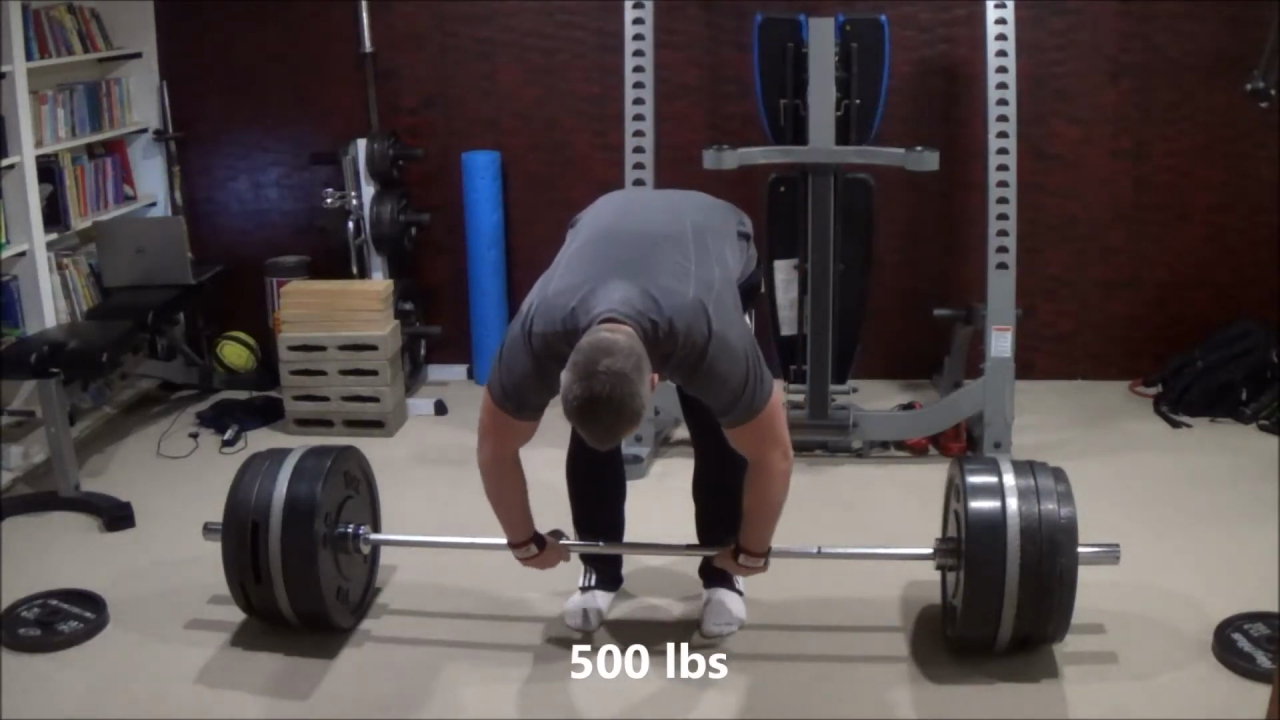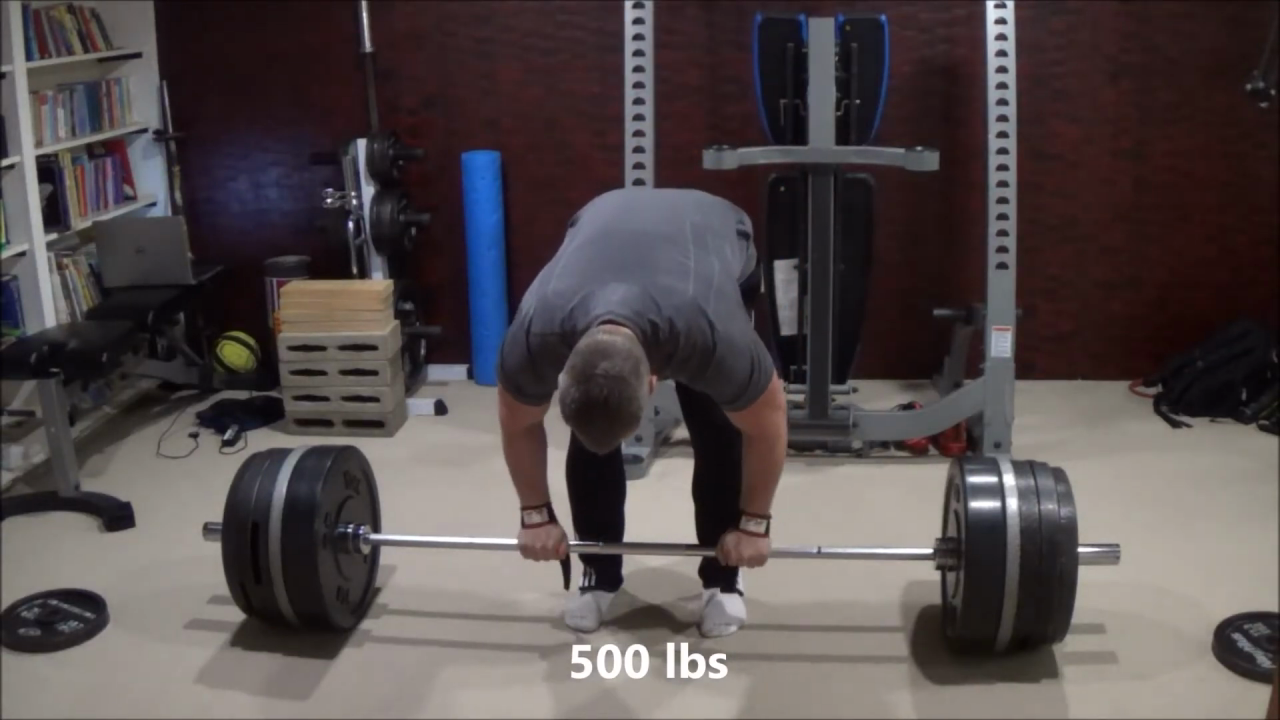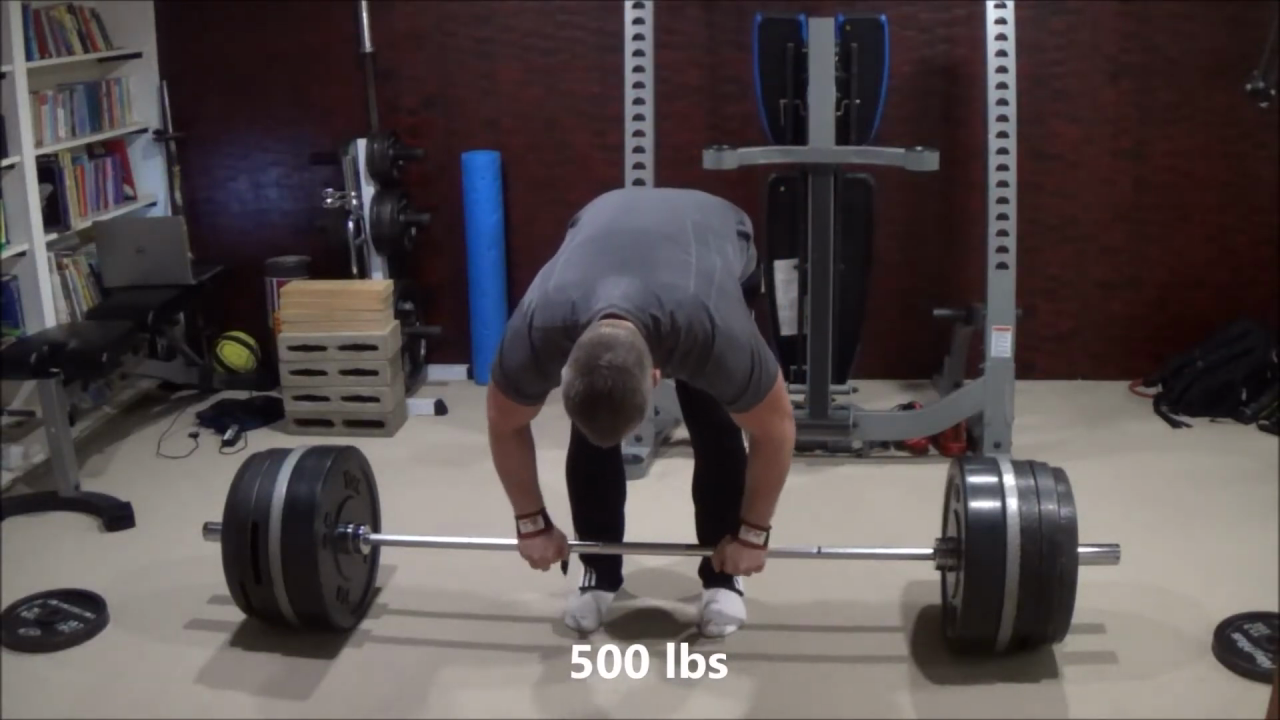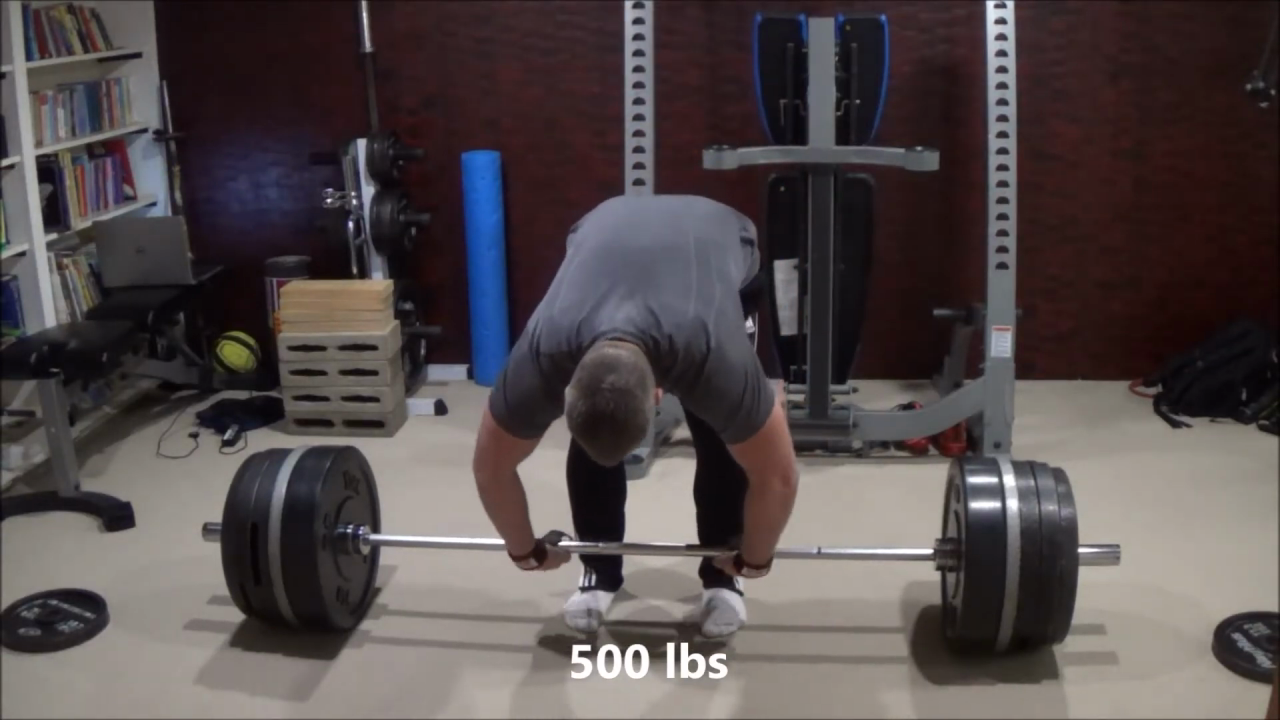
dt=0.4s
person 1, frame 1
left shoulder: (714, 341)
right shoulder: (537, 339)
left elbow: (771, 455)
right elbow: (496, 449)
left wrist: (751, 553)
right wrist: (526, 545)
left knee: (716, 430)
right knee: (589, 436)
left ankle: (719, 575)
right ankle: (599, 569)
person 1, frame 2
left shoulder: (714, 338)
right shoulder: (535, 335)
left elbow: (768, 425)
right elbow: (519, 424)
left wrist: (753, 523)
right wrist: (536, 515)
left knee: (716, 427)
right knee: (587, 435)
left ankle: (721, 573)
right ankle: (598, 569)
person 1, frame 3
left shoulder: (716, 334)
right shoulder: (536, 331)
left elbow: (776, 431)
right elbow: (505, 425)
left wrist: (752, 533)
right wrist: (532, 523)
left knee: (715, 428)
right knee: (588, 435)
left ankle: (720, 577)
right ankle: (599, 570)
person 1, frame 4
left shoulder: (715, 359)
right shoulder: (542, 359)
left elbow: (777, 475)
right elbow: (491, 466)
left wrist: (752, 559)
right wrist: (526, 552)
left knee: (721, 436)
right knee: (589, 441)
left ankle: (719, 575)
right ankle: (599, 569)
